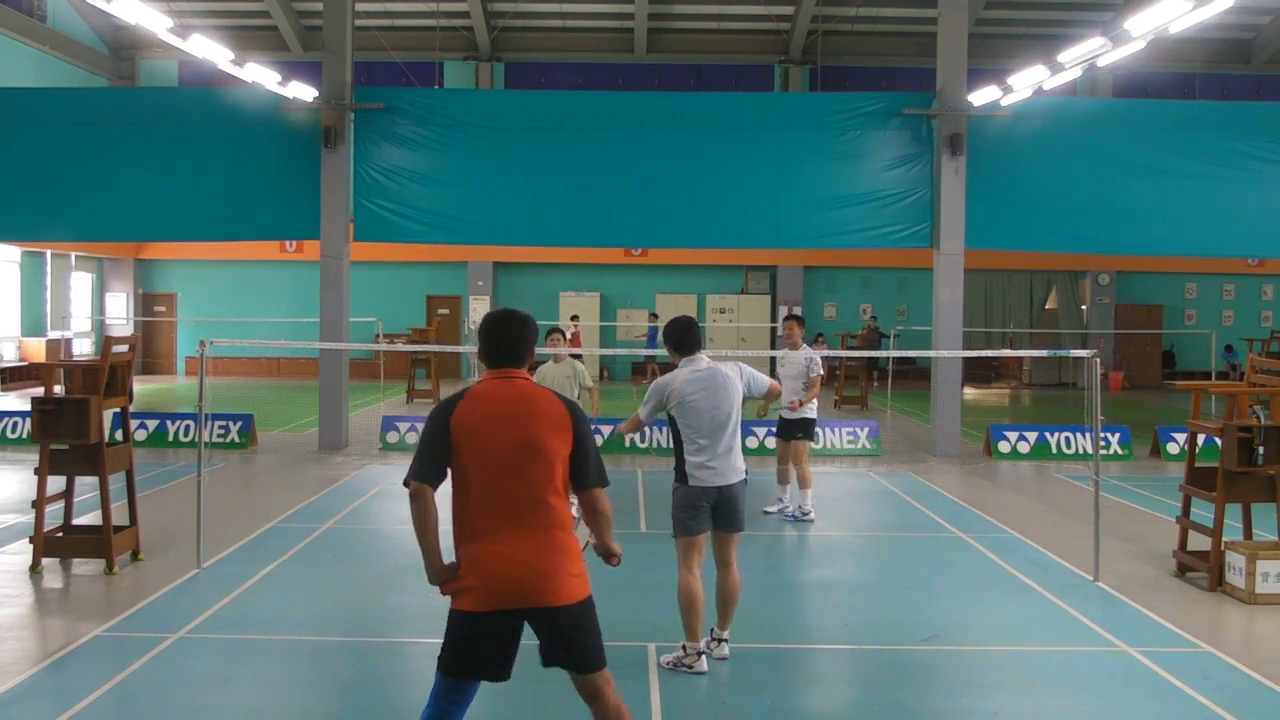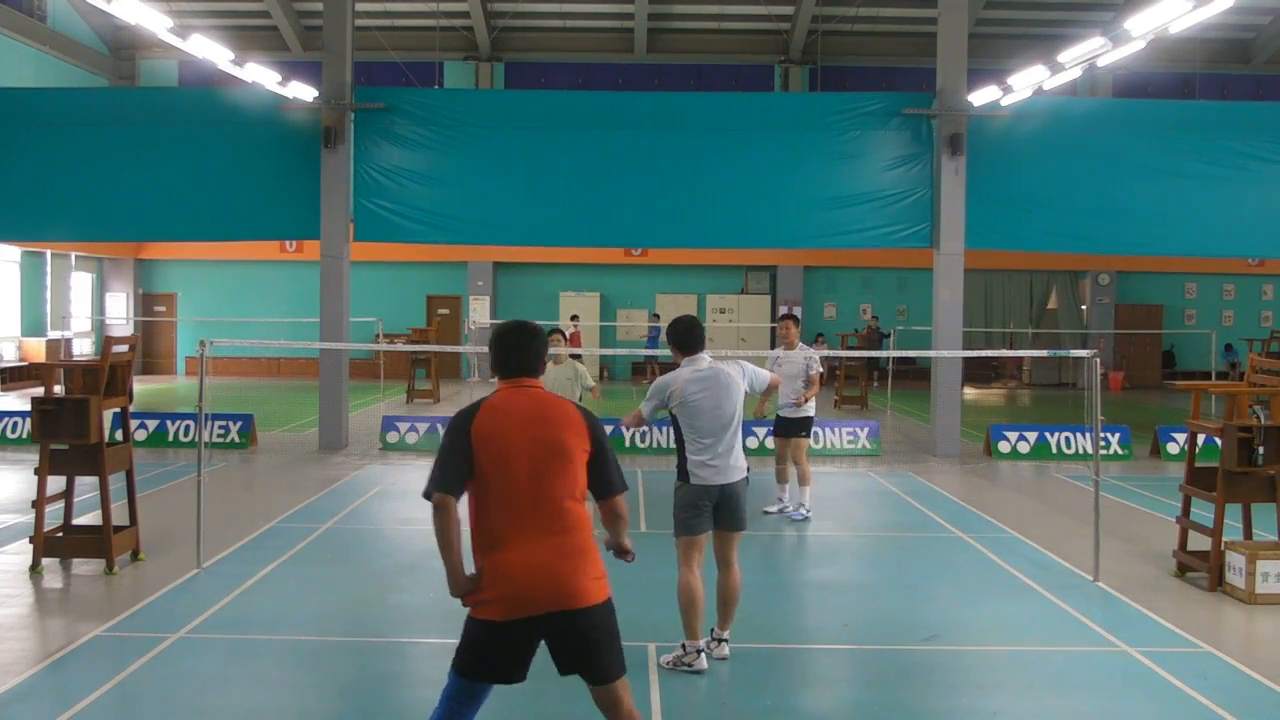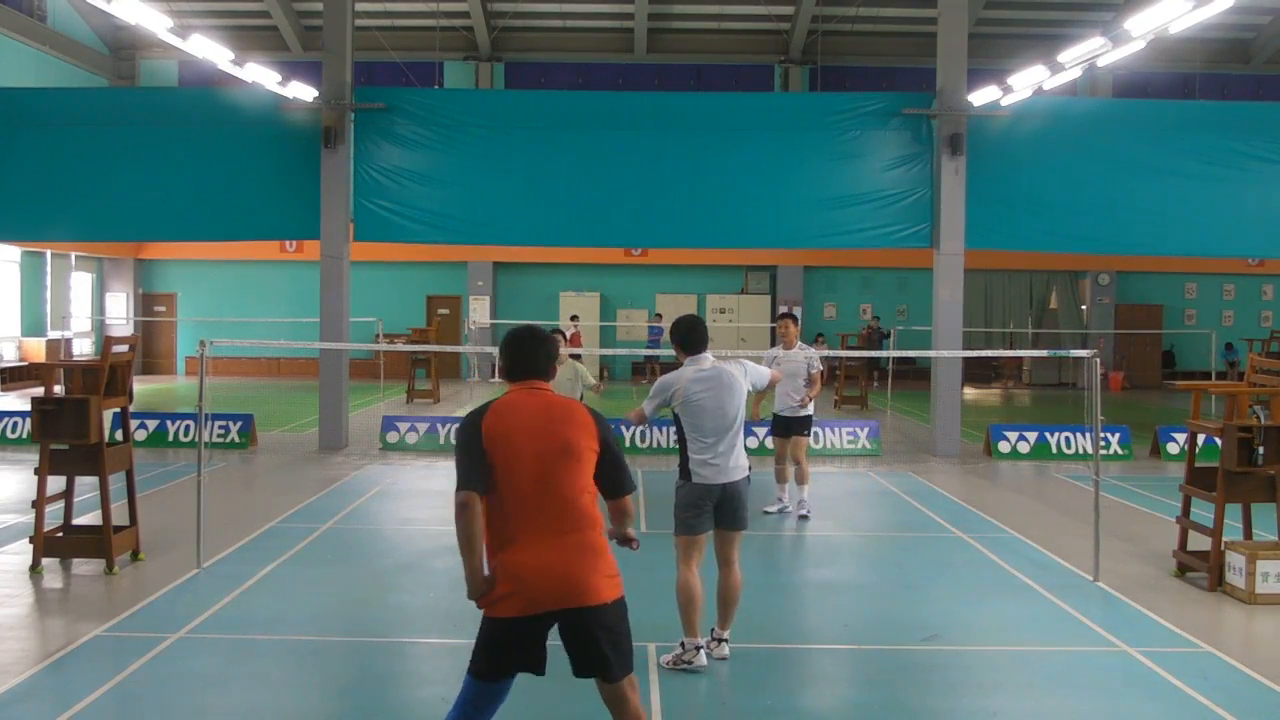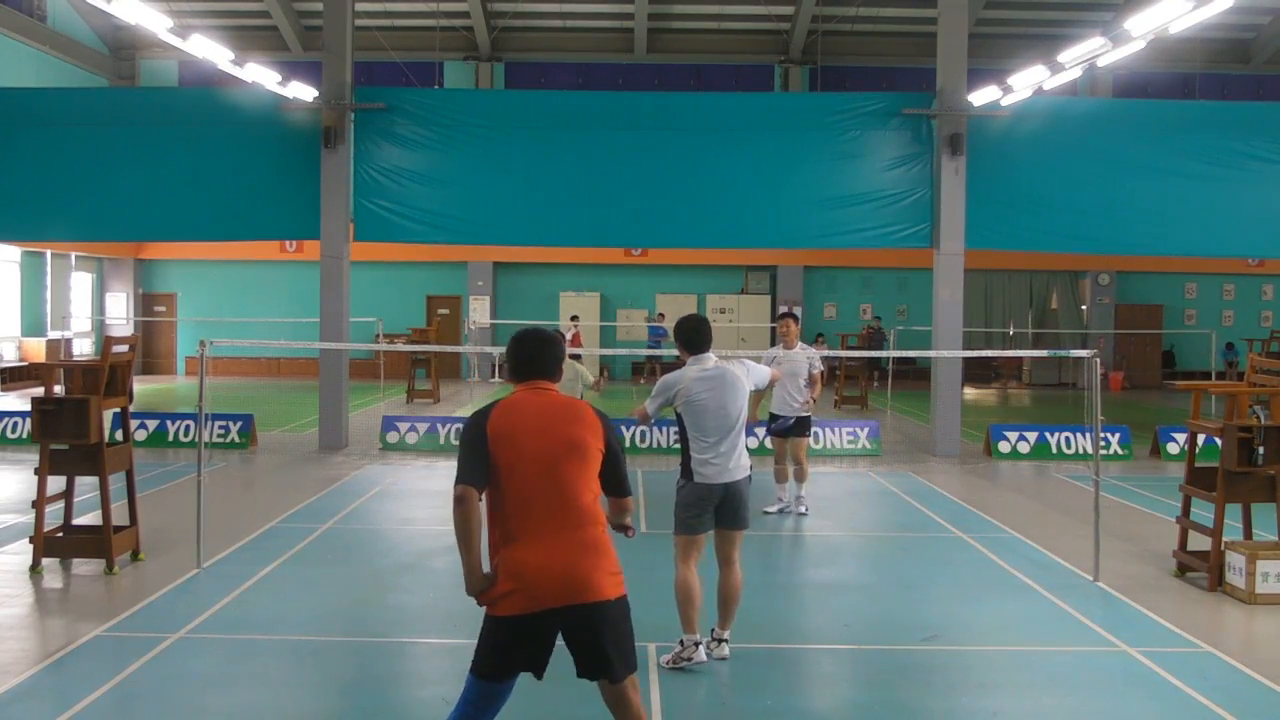
dt=0.1s
person 1, frame 1
left shoulder: (452, 411)
right shoulder: (564, 411)
left elbow: (420, 491)
right elbow: (594, 501)
left wrist: (435, 565)
right wrist: (606, 543)
left hip: (482, 579)
right hip: (557, 577)
person 1, frame 2
left shoulder: (470, 421)
right shoulder: (580, 419)
left elbow: (442, 502)
right elbow: (614, 506)
left wrist: (457, 577)
right wrist: (620, 540)
left hip: (502, 587)
right hip: (577, 582)
person 1, frame 3
left shoulder: (481, 421)
right shoulder: (587, 418)
left elbow: (467, 501)
right elbow: (622, 504)
left wrist: (475, 577)
right wrist: (623, 531)
left hip: (515, 584)
right hip: (590, 580)
person 1, frame 4
left shoulder: (485, 421)
right shoulder: (593, 419)
left elbow: (465, 498)
right elbow: (622, 503)
left wrist: (474, 575)
right wrist: (620, 521)
left hip: (517, 584)
right hip: (592, 578)
person 2, frame 1
left shoulder: (666, 384)
right shoulder: (735, 372)
left elbow: (637, 422)
right elbow: (776, 390)
left wrist: (624, 427)
left hip: (693, 483)
right hip: (732, 480)
left knee: (689, 567)
right knee: (727, 562)
left ankle: (694, 652)
right ankle: (720, 638)
person 2, frame 2
left shoulder: (668, 383)
right shoulder: (737, 371)
left elbow: (638, 419)
right elbow: (775, 383)
left wrist: (626, 421)
left hip: (695, 482)
right hip: (734, 479)
left knee: (689, 566)
right knee: (728, 562)
left ankle: (693, 650)
right ankle: (720, 638)
person 2, frame 3
left shoulder: (671, 382)
right shoulder: (739, 370)
left elbow: (641, 416)
right elbow: (774, 378)
left wrist: (632, 415)
left hip: (697, 481)
right hip: (735, 478)
left knee: (688, 564)
right knee: (729, 562)
left ankle: (692, 646)
right ankle: (721, 638)
person 2, frame 4
left shoulder: (674, 382)
right shoulder: (741, 370)
left elbow: (644, 415)
right elbow: (774, 376)
left wrist: (637, 412)
left hip: (698, 480)
right hip: (737, 478)
left knee: (686, 563)
right knee: (730, 561)
left ankle: (691, 644)
right ankle: (721, 638)
person 3, frame 1
left shoulder: (810, 357)
right shoulder: (782, 356)
left elbow: (815, 388)
left wrist: (800, 402)
right wrist: (766, 403)
left hip: (804, 416)
right hip: (785, 416)
left knee: (799, 462)
right knee: (782, 459)
left ankle: (806, 510)
right ankle: (783, 501)
person 3, frame 2
left shoulder: (808, 355)
right shoulder: (774, 355)
left elbow: (815, 385)
left wrist: (804, 398)
right wrist: (761, 405)
left hip: (802, 415)
right hip: (782, 414)
left knee: (798, 459)
right knee: (780, 458)
left ankle: (804, 506)
right ankle: (783, 501)
person 3, frame 3
left shoulder: (809, 354)
right shoulder: (772, 355)
left elbow: (816, 383)
left wrist: (808, 398)
right wrist: (756, 406)
left hip: (801, 414)
right hip: (780, 413)
left knee: (798, 458)
right knee: (780, 458)
left ankle: (803, 502)
right ankle: (783, 500)
person 3, frame 4
left shoulder: (810, 354)
right shoulder: (771, 355)
left elbow: (817, 383)
left wrist: (812, 399)
right wrist: (754, 409)
left hip: (800, 414)
right hip: (777, 413)
left knee: (798, 458)
right knee: (779, 458)
left ankle: (800, 498)
right ankle: (783, 501)
